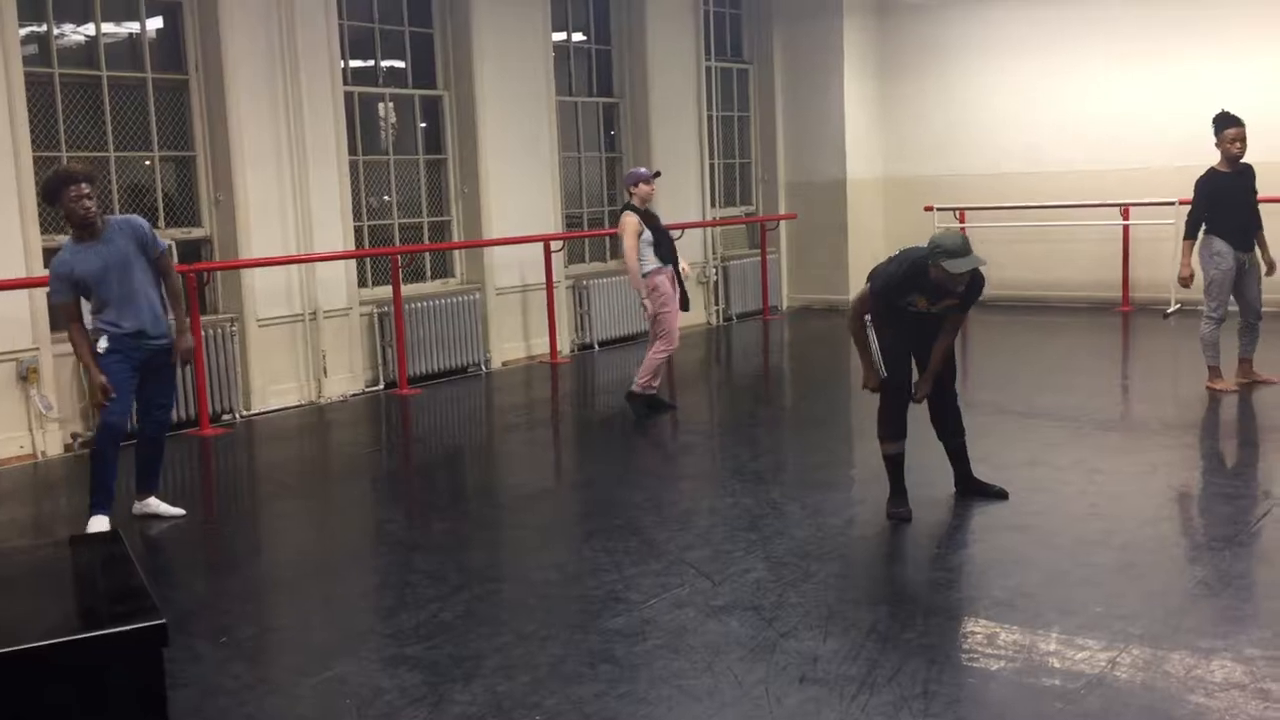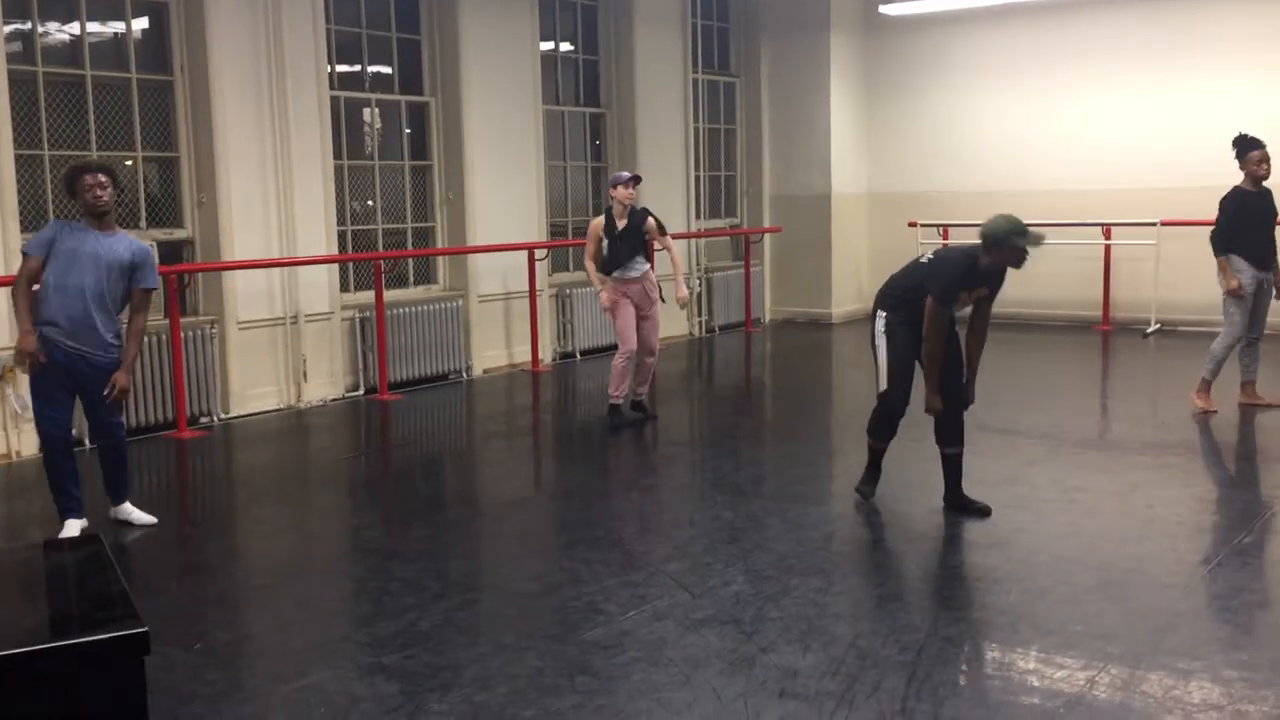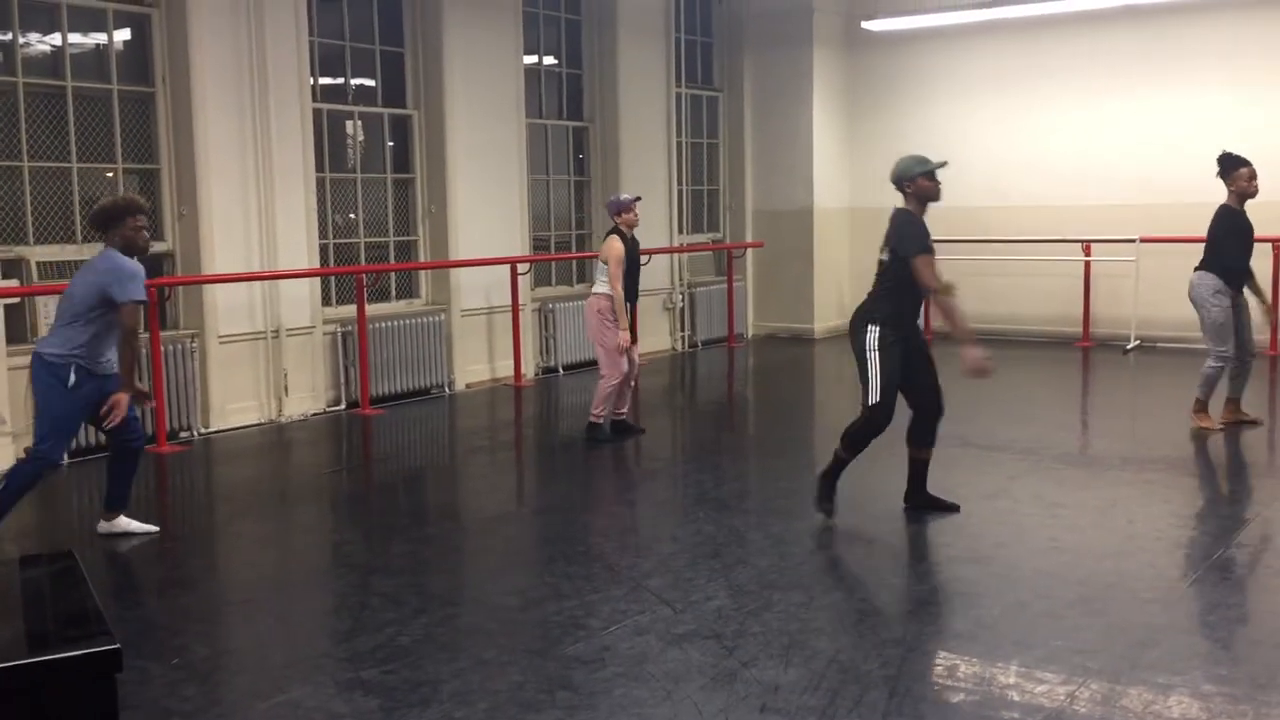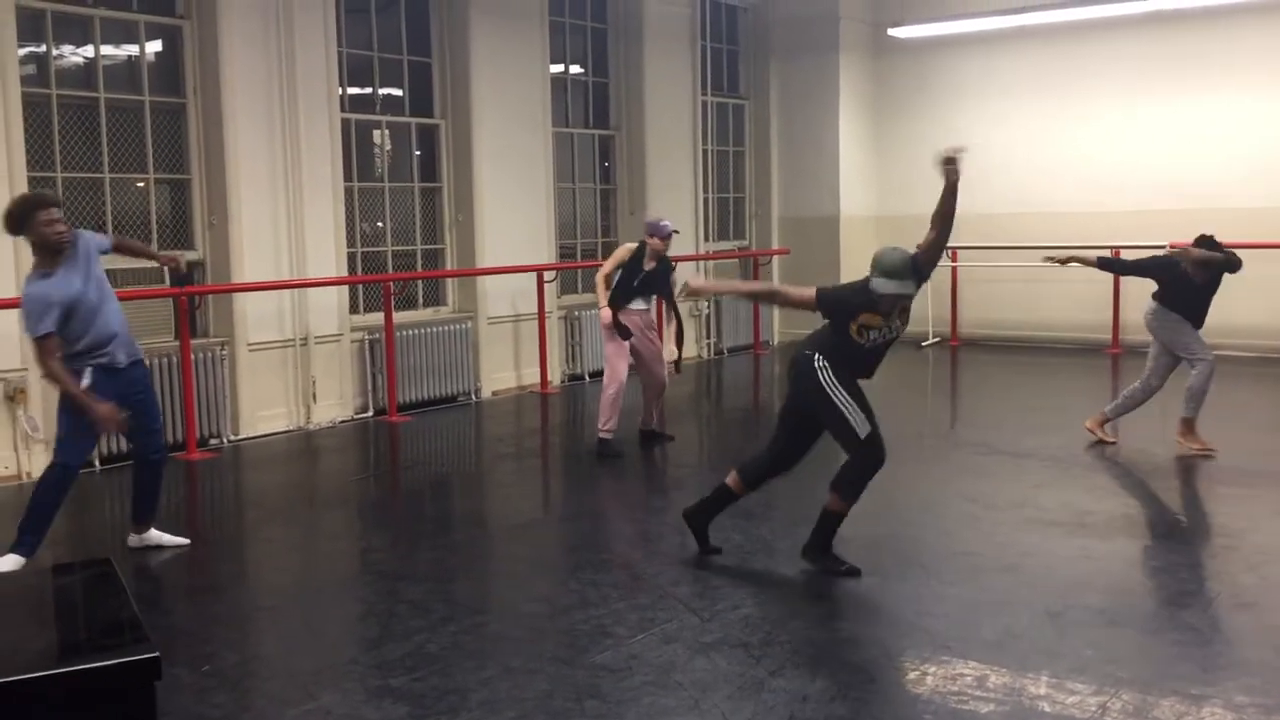
dt=1s
person 1, frame 1
left shoulder: (132, 227)
right shoulder: (64, 264)
left elbow: (170, 277)
right elbow: (74, 324)
left wrist: (183, 329)
right wrist: (93, 372)
left hip: (159, 343)
right hip: (114, 347)
left knee: (156, 424)
right knee: (111, 425)
left ankle: (145, 497)
right ankle: (99, 511)
person 1, frame 2
left shoulder: (138, 251)
right shoulder: (57, 233)
left elbow: (138, 316)
right elbow: (23, 281)
left wrist: (126, 368)
right wrist: (26, 331)
left hip: (101, 356)
right hip: (51, 349)
left knee: (110, 434)
right knee: (54, 435)
left ankle: (121, 503)
right ankle: (73, 514)
person 1, frame 3
left shoulder: (109, 268)
right shoulder: (124, 268)
right elbow: (129, 329)
left wrist: (125, 386)
right wrist: (126, 387)
left hip: (92, 372)
right hip: (62, 369)
left knee: (132, 439)
right knee: (46, 456)
left ankle: (112, 517)
person 1, frame 4
left shoulder: (81, 244)
right shoulder: (38, 293)
left elbow: (117, 242)
right elbow: (50, 362)
left wrist: (160, 257)
right wrist: (92, 406)
left hip: (128, 367)
right hip: (89, 378)
left knee: (153, 450)
right knee: (67, 464)
left ankle: (141, 530)
person 2, frame 1
left shoulder: (972, 282)
right shoulder: (902, 270)
left elbow: (949, 330)
right elbow: (856, 313)
left wrist: (927, 376)
right wrist: (869, 369)
left hip: (930, 317)
right hip: (886, 314)
left knee: (943, 392)
right knee: (895, 394)
left ankle: (965, 479)
right ankle: (897, 492)
person 2, frame 2
left shoulder: (994, 273)
right shoulder: (951, 269)
left elbow: (978, 324)
right elbow: (931, 336)
left wrist: (970, 380)
right wrist: (931, 391)
left hip: (937, 322)
right hip: (896, 314)
left knee: (955, 403)
right knee: (894, 400)
left ankle: (954, 494)
right ankle: (871, 472)
person 2, frame 3
left shoulder: (909, 223)
right shoulder: (910, 230)
right elbow: (937, 289)
right wrist: (968, 343)
left hip: (903, 328)
right hip: (879, 328)
left knee: (929, 407)
right knee: (878, 415)
left ankle: (917, 492)
right ankle: (830, 478)
person 2, frame 4
left shoulder: (910, 277)
right shoulder: (852, 298)
left elbow: (937, 237)
right elbow: (780, 293)
left wrist: (950, 183)
right wrist: (714, 287)
left hip: (827, 373)
right hip: (821, 370)
left knee: (778, 456)
right knee: (869, 454)
left ankle: (701, 512)
right ankle: (818, 546)
person 3, frame 1
left shoulder: (1248, 172)
right shoulder: (1209, 181)
left elbow: (1253, 215)
right elbow: (1194, 221)
left wrist: (1265, 252)
right wrist: (1185, 263)
left hip: (1246, 252)
right hip: (1219, 250)
left knee: (1253, 313)
right knee: (1215, 314)
left ankle: (1245, 368)
right ankle: (1214, 376)
person 3, frame 2
right shoulder: (1234, 198)
right elbow: (1218, 240)
right wrist: (1229, 276)
right hip: (1240, 271)
left knee: (1253, 335)
right knee: (1233, 333)
left ankle: (1248, 391)
right ankle: (1202, 390)
person 3, frame 3
left shoulder: (1236, 215)
right shoulder: (1228, 218)
right elbow: (1236, 262)
right wrist: (1263, 299)
left hip: (1229, 289)
right hip: (1211, 286)
left knee: (1246, 351)
right knee: (1223, 354)
left ankle: (1233, 408)
right ankle: (1200, 409)
person 3, frame 4
left shoulder: (1216, 261)
right shoulder: (1167, 264)
left elbow: (1234, 264)
right elbow: (1120, 266)
left wrist: (1206, 255)
right wrist: (1072, 258)
left hip: (1187, 325)
right hip: (1165, 318)
left knee: (1150, 382)
right knee: (1205, 360)
left ankle: (1099, 421)
right ankle: (1187, 431)
person 4, frame 1
left shoulder: (647, 214)
right shoulder: (630, 219)
right elbow: (630, 262)
left wrist: (679, 265)
right wrist: (645, 297)
left hip: (666, 279)
right hip: (655, 283)
left knee: (662, 340)
right knee: (668, 342)
left ankle: (650, 394)
right ankle: (636, 392)
person 4, frame 2
left shoulder: (644, 220)
right shoulder: (599, 225)
left elbow: (671, 249)
right elbow: (589, 260)
left wrist: (680, 285)
right wrist: (601, 290)
left hip: (645, 286)
right hip: (619, 289)
left knee: (650, 348)
right knee: (628, 348)
left ankle: (638, 399)
right ankle: (615, 405)
person 4, frame 3
left shoulder: (630, 240)
right shoulder: (615, 245)
right elbow: (616, 290)
left wrist: (626, 322)
right wrist: (623, 328)
left hip: (619, 306)
right hip: (602, 308)
left knee: (631, 366)
right knee: (615, 369)
left ankle: (618, 419)
right ankle: (595, 422)
person 4, frame 4
left shoulder: (667, 268)
right shoulder: (629, 251)
left elbow: (672, 307)
right elbow: (601, 275)
left wrist: (675, 341)
right wrist: (604, 306)
left hip: (644, 321)
right hip: (617, 319)
left knee: (657, 379)
right knee: (617, 377)
left ankle: (649, 429)
right ankle: (604, 437)
